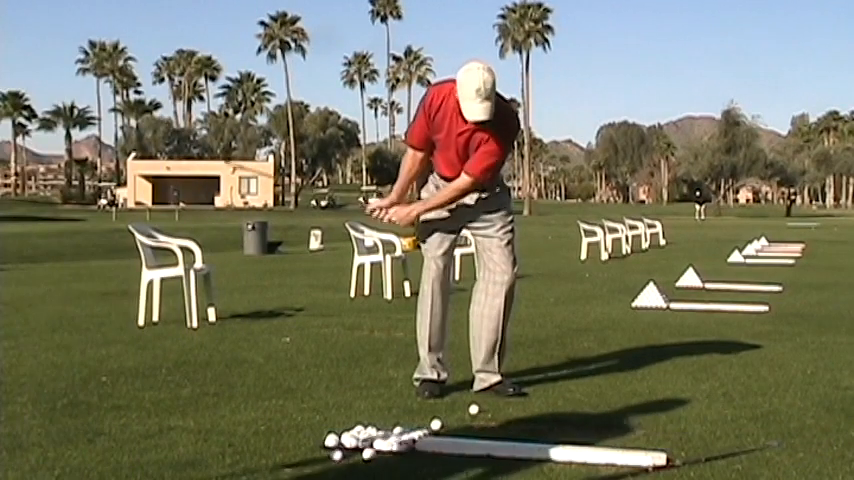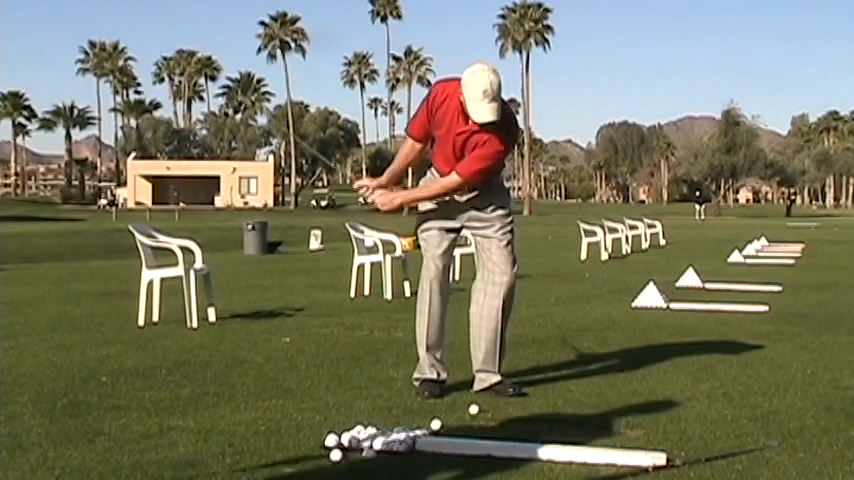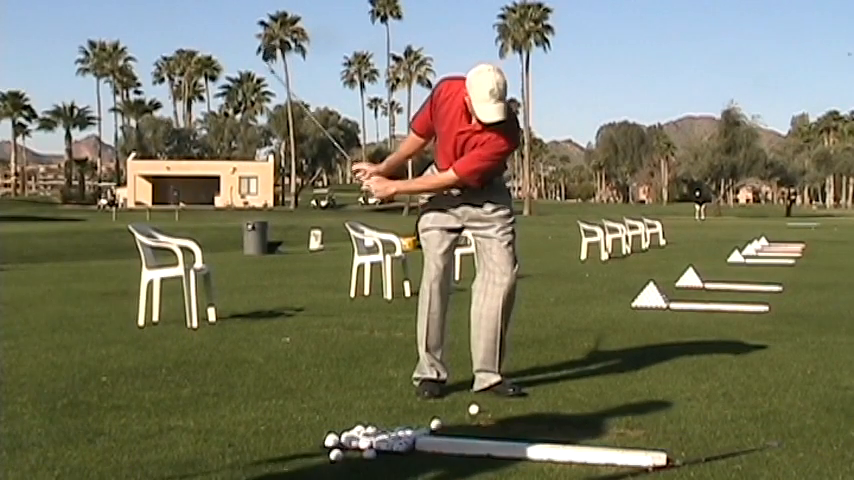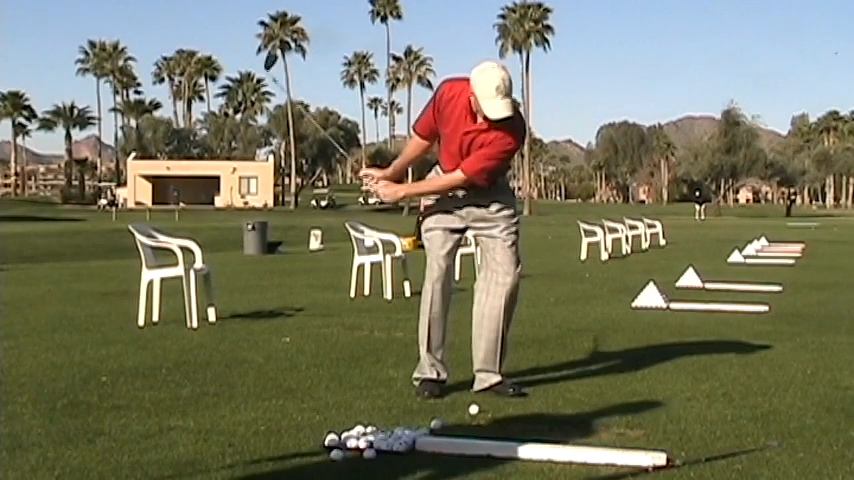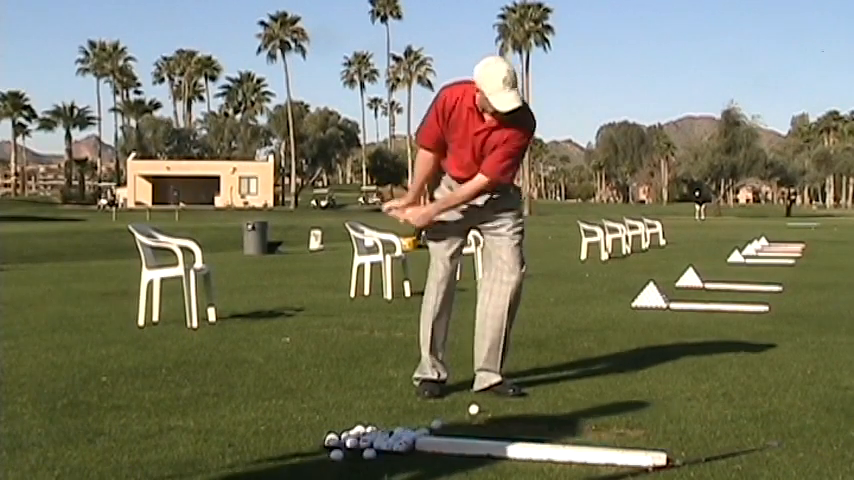
dt=0.1s
person 1, frame 1
left shoulder: (505, 121)
right shoulder: (435, 97)
left elbow: (470, 180)
right elbow: (417, 150)
left wrist: (417, 210)
right wrist: (396, 196)
left hip: (487, 197)
right hip: (440, 187)
left knee: (501, 275)
right knee: (435, 274)
left ankle: (488, 372)
right ankle: (430, 370)
person 1, frame 2
left shoulder: (504, 131)
right shoulder: (441, 93)
left elbow: (457, 181)
right elbow: (417, 140)
left wrist: (400, 199)
right wrist: (386, 181)
left hip: (485, 198)
right hip: (439, 194)
left knee: (501, 275)
right knee: (434, 274)
left ankle: (487, 372)
right ankle: (430, 371)
person 1, frame 3
left shoulder: (505, 133)
right shoulder: (445, 91)
left elbow: (454, 178)
right elbow: (420, 134)
left wrist: (395, 188)
right wrist: (384, 168)
left hip: (486, 198)
right hip: (441, 193)
left knee: (501, 276)
right knee: (435, 274)
left ankle: (488, 372)
right ankle: (429, 370)
person 1, frame 4
left shoulder: (511, 131)
right shoulder: (448, 94)
left elbow: (463, 178)
right elbow: (423, 136)
left wrist: (397, 187)
right wrist: (391, 173)
left hip: (491, 197)
right hip: (444, 191)
left knee: (504, 276)
right knee: (437, 275)
left ankle: (487, 372)
right ankle: (431, 370)
person 1, frame 5
left shoulder: (521, 123)
right shoulder: (450, 98)
left elbow: (485, 181)
right elbow: (429, 150)
left wrist: (431, 212)
right wrist: (412, 199)
left hip: (497, 197)
right hip: (450, 190)
left knee: (507, 276)
right knee: (441, 275)
left ankle: (489, 372)
right ankle: (431, 370)
